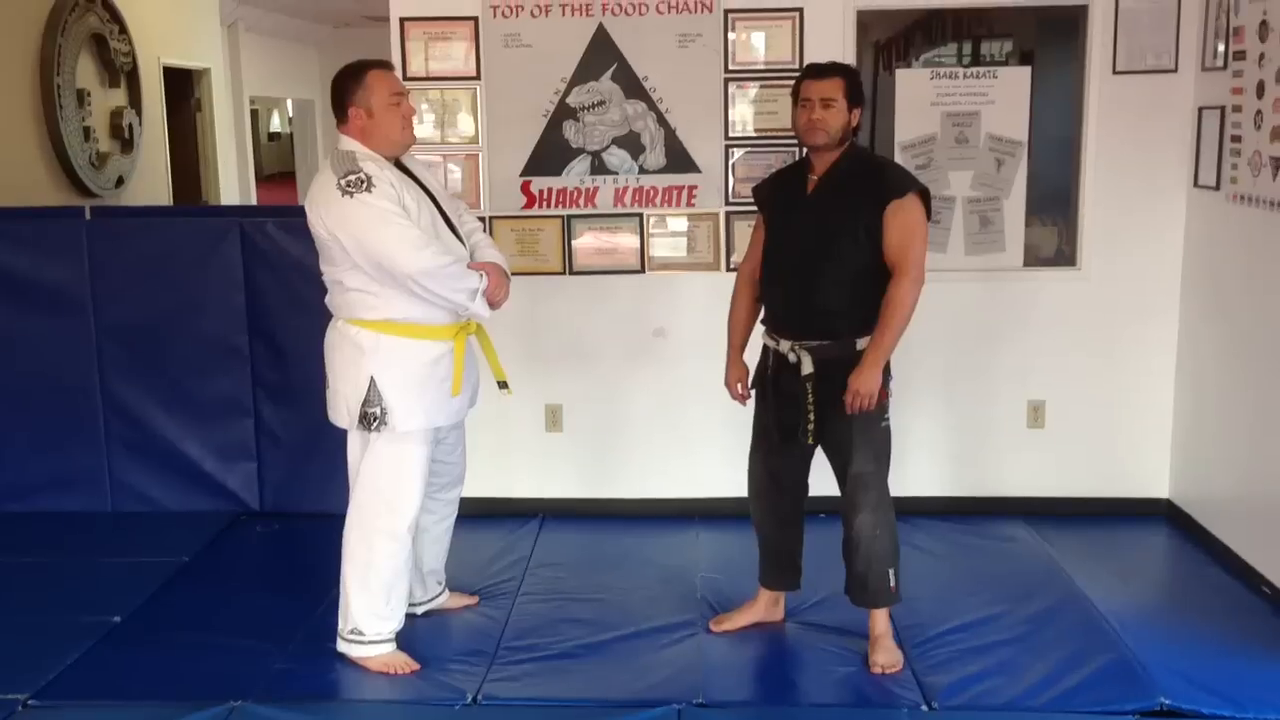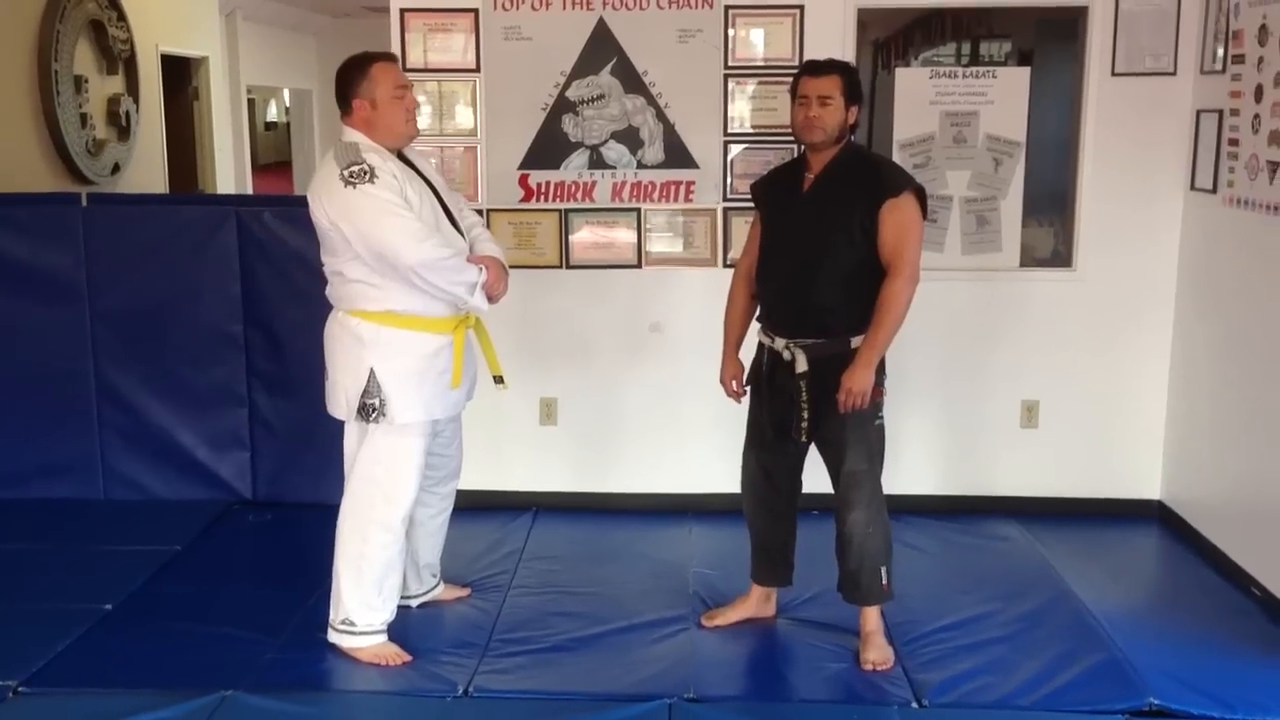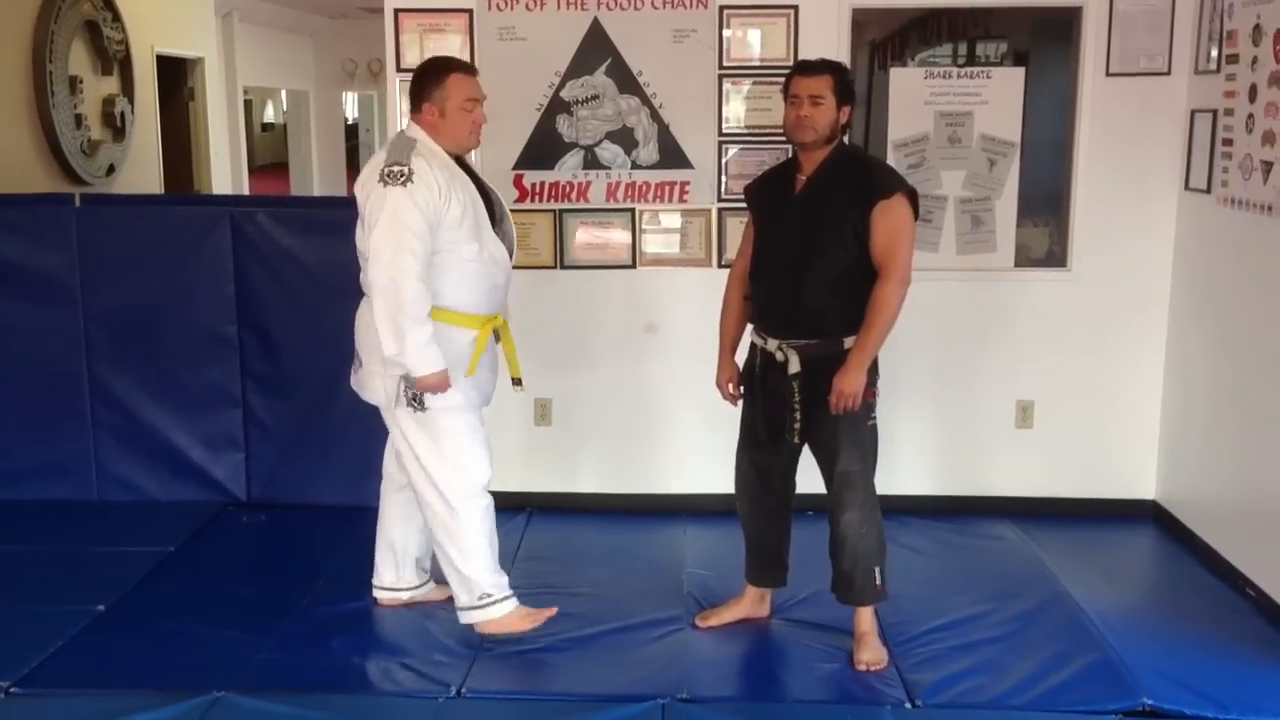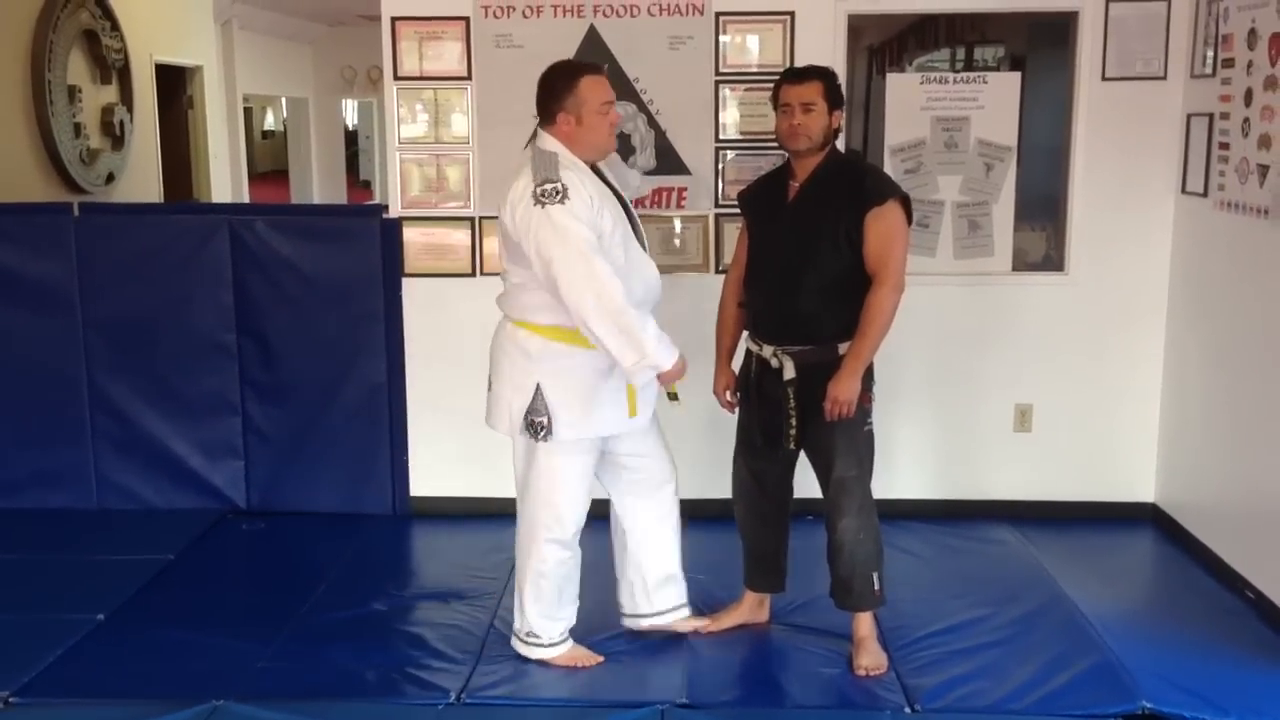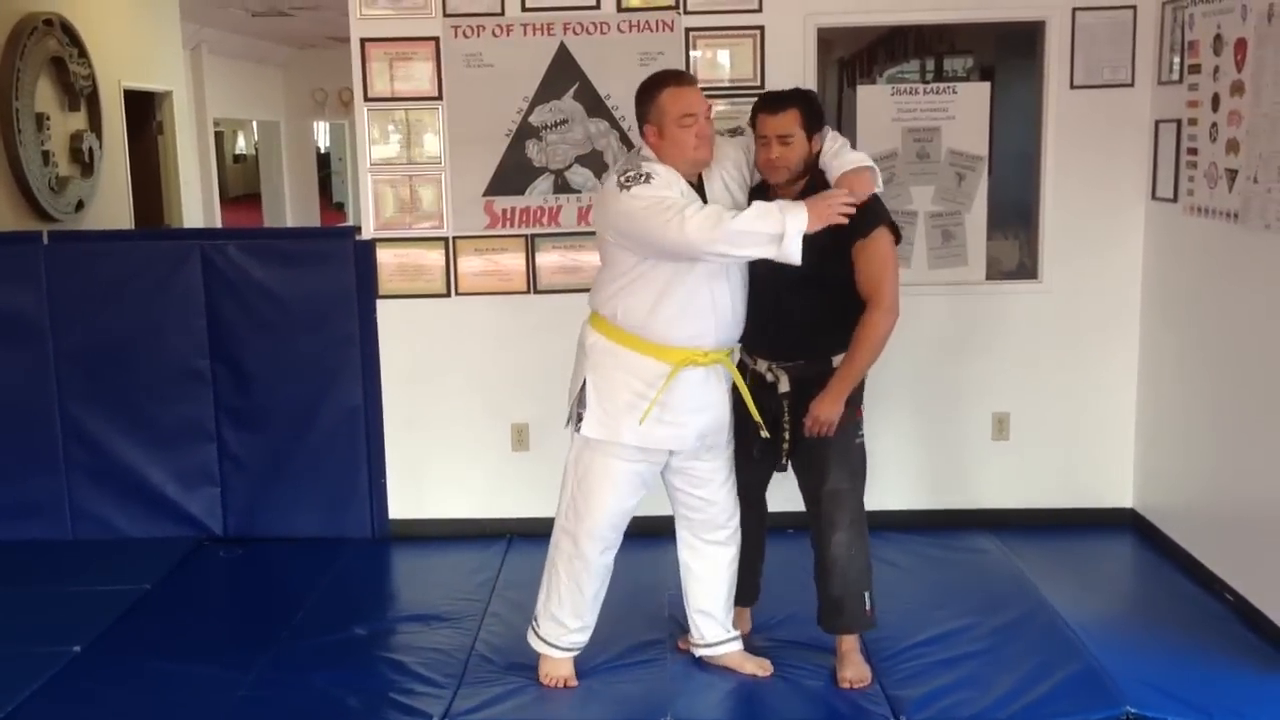
dt=0.7s
person 1, frame 1
left shoulder: (887, 185)
right shoulder: (776, 189)
left elbow: (906, 275)
right elbow: (751, 274)
left wrist: (872, 363)
right wrist: (735, 353)
left hip: (849, 365)
right hip: (781, 364)
left knee: (865, 497)
right knee: (771, 486)
left ankle: (880, 625)
right ankle: (770, 598)
person 1, frame 2
left shoulder: (884, 183)
right shoulder: (774, 186)
left elbow: (902, 274)
right elbow: (748, 272)
left wrist: (867, 361)
right wrist: (731, 350)
left hip: (844, 364)
right hip: (777, 362)
left knee: (858, 496)
right knee: (765, 481)
left ankle: (871, 622)
right ankle: (762, 594)
person 1, frame 3
left shoulder: (876, 184)
right shoulder: (768, 188)
left elbow: (893, 276)
right elbow: (743, 274)
left wrist: (858, 364)
right wrist: (727, 353)
left hip: (837, 364)
right hip: (770, 363)
left knee: (852, 496)
right knee: (759, 483)
left ankle: (866, 623)
right ankle: (757, 595)
person 1, frame 4
left shoulder: (869, 190)
right shoulder: (761, 194)
left elbow: (887, 283)
right elbow: (738, 281)
left wrist: (852, 370)
right wrist: (724, 361)
left hip: (831, 369)
right hip: (765, 368)
left knee: (848, 501)
right knee: (756, 488)
left ankle: (864, 628)
right ankle: (756, 600)
person 1, frame 5
left shoulder: (856, 210)
right shoulder: (748, 206)
left elbow: (882, 306)
left wrist: (837, 393)
left hip: (822, 380)
right hip: (754, 378)
left knee: (836, 515)
right knee: (736, 500)
left ankle: (847, 643)
right ankle: (737, 615)
person 2, frame 1
left shoulder: (407, 170)
right shoulder: (345, 185)
left elbow: (464, 225)
right elbow: (415, 264)
left wrist: (492, 266)
right wrist: (479, 293)
left hip: (434, 356)
right hip: (387, 362)
left knee: (439, 482)
right knee: (388, 499)
left ankle: (425, 589)
right ankle: (365, 632)
person 2, frame 2
left shoulder: (407, 162)
right shoulder: (350, 176)
left elbow: (464, 220)
right elbow: (416, 255)
left wrist: (490, 259)
right wrist: (477, 285)
left hip: (430, 349)
right hip: (387, 354)
left knee: (436, 475)
right knee: (383, 490)
left ankle: (418, 582)
right ankle: (357, 623)
person 2, frame 3
left shoulder: (450, 165)
right shoulder: (403, 172)
right elbow: (396, 272)
left wrist: (457, 340)
right wrist: (421, 359)
left hip: (448, 346)
right hip: (422, 349)
left knee: (413, 469)
right knee: (459, 476)
left ankle: (399, 579)
right ankle: (489, 600)
person 2, frame 4
left shoulder: (584, 167)
right shoulder: (548, 188)
right elbow: (590, 288)
right wrist: (657, 354)
left hip: (599, 364)
right hip: (554, 371)
left knee: (651, 483)
right knee: (554, 514)
left ankle: (654, 604)
right ankle: (542, 634)
person 2, frame 5
left shoulder: (729, 159)
right shoulder: (631, 188)
right elbow: (698, 231)
left wrist: (850, 174)
right wrist: (800, 218)
left hip: (704, 384)
right hip: (629, 379)
left knee: (714, 520)
right knee: (592, 522)
left ankle: (715, 639)
right ankle: (556, 641)
